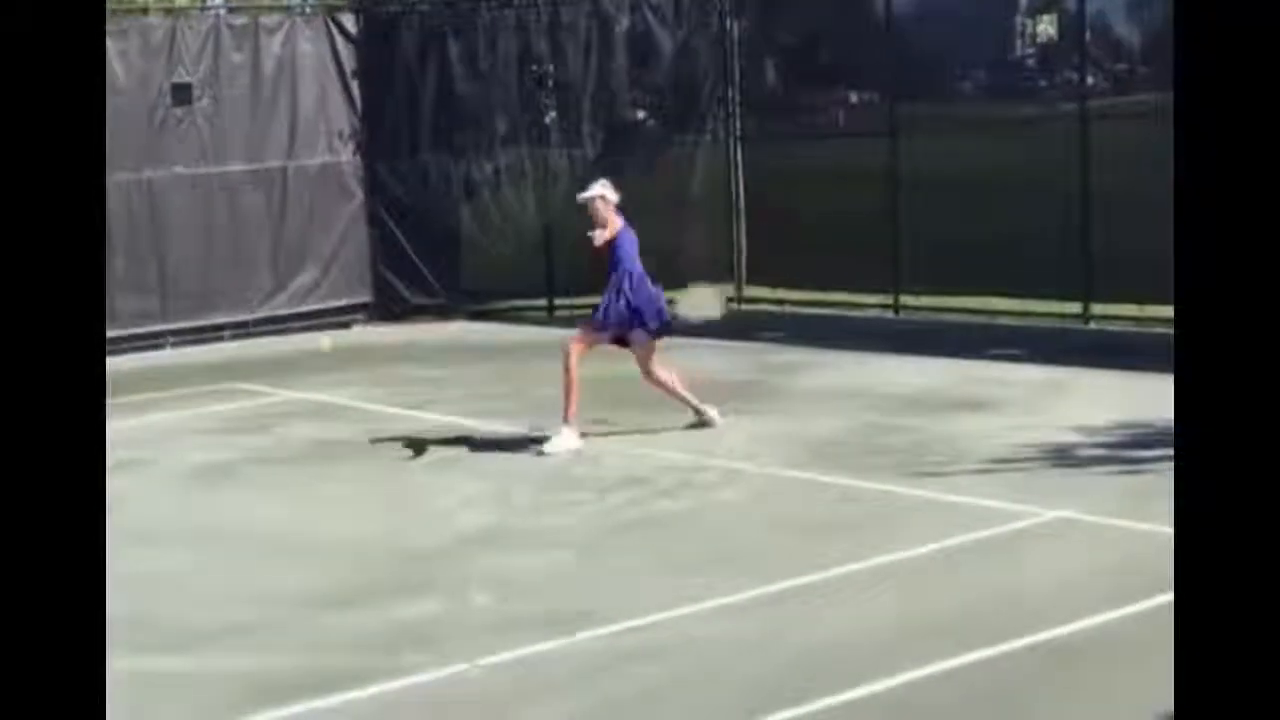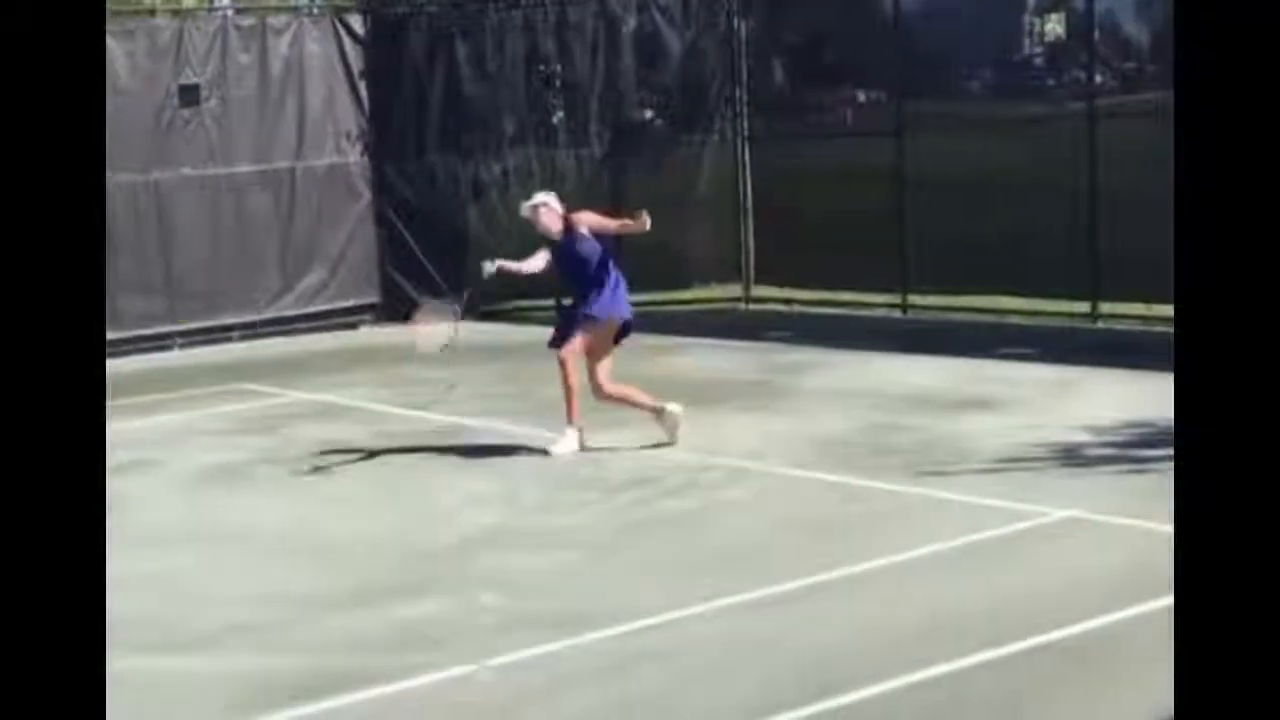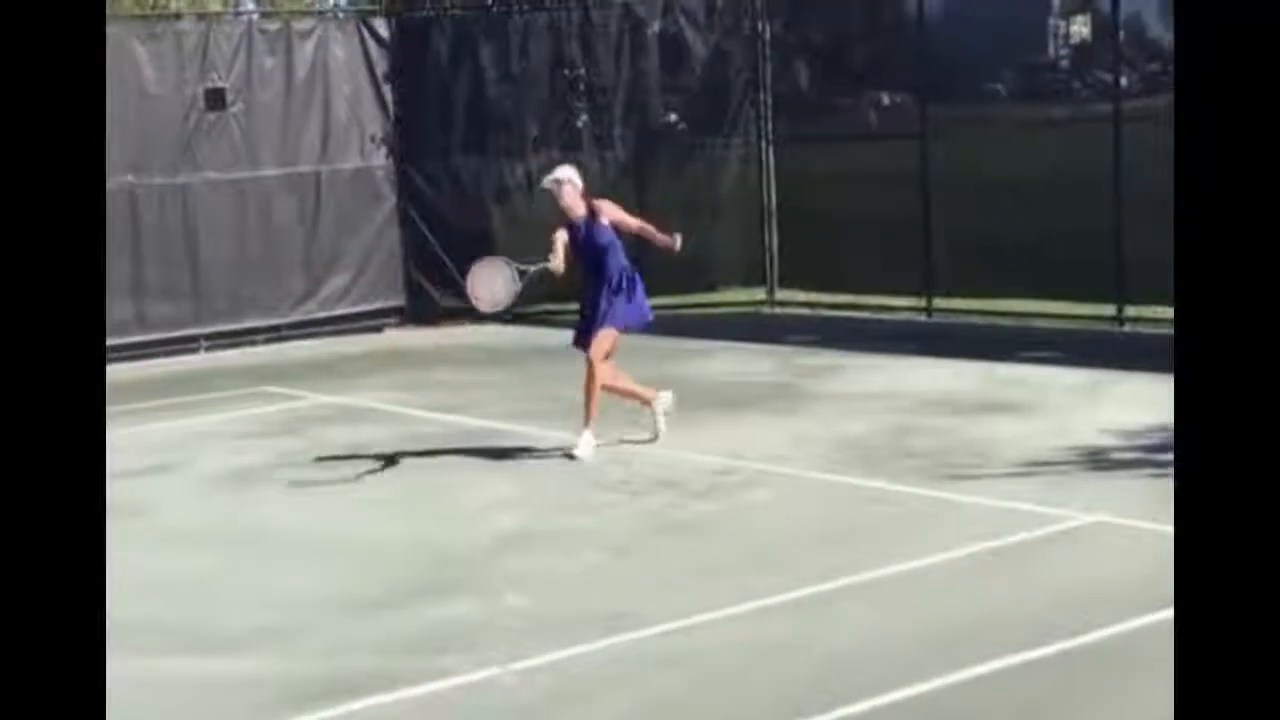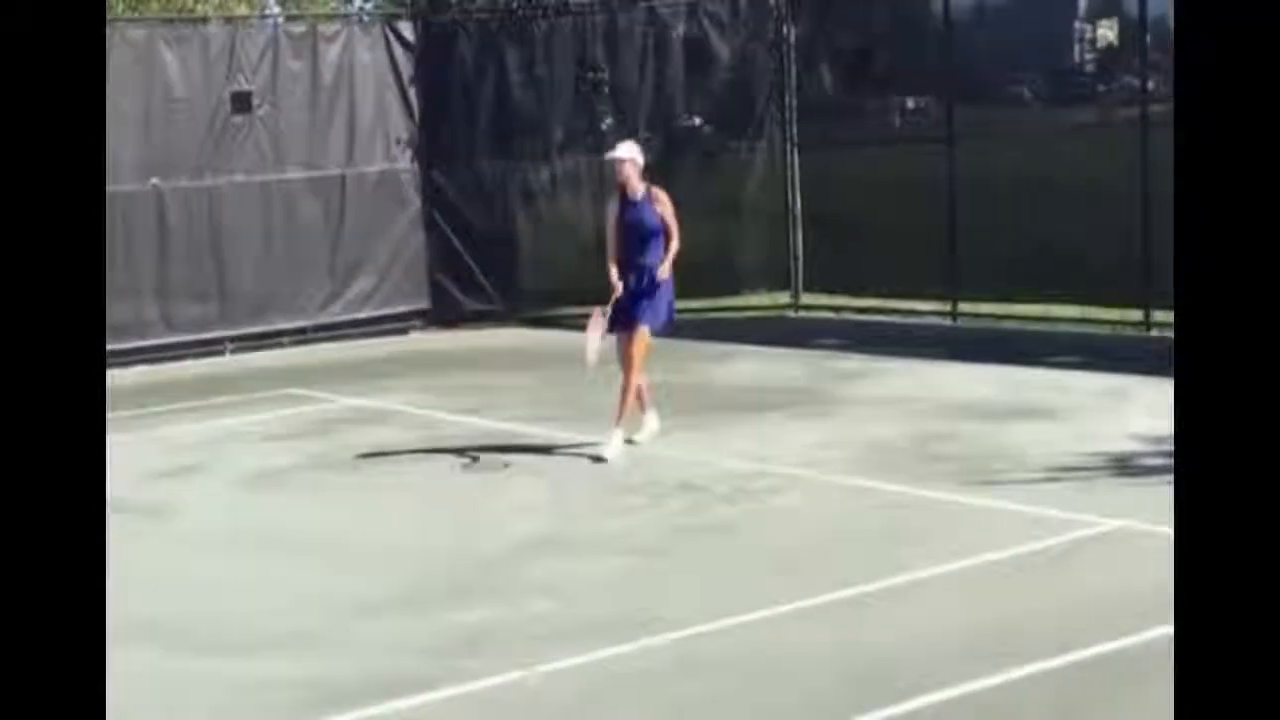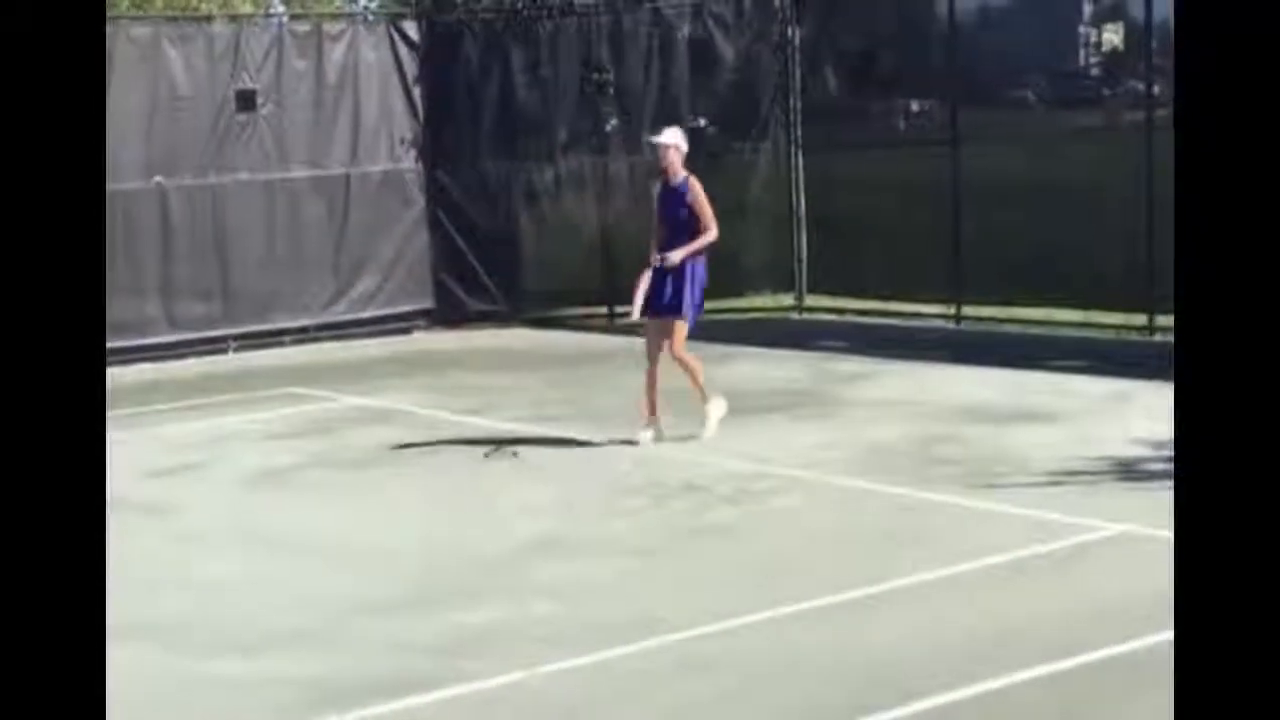
dt=0.3s
person 1, frame 1
left shoulder: (608, 217)
right shoulder: (624, 233)
left elbow: (609, 228)
left wrist: (602, 234)
left hip: (624, 293)
right hip: (642, 301)
left knee: (571, 350)
right knee: (650, 368)
left ankle: (568, 431)
right ankle: (702, 410)
person 1, frame 2
left shoulder: (579, 221)
right shoulder: (549, 251)
left elbow: (620, 226)
right elbow: (529, 267)
left wrist: (637, 225)
right wrist: (500, 265)
left hip: (607, 298)
right hip: (587, 308)
left knee: (567, 355)
right knee: (602, 388)
left ankle: (573, 432)
right ankle: (662, 410)
person 1, frame 3
left shoulder: (601, 209)
right shoulder: (563, 232)
left elbow: (640, 227)
right elbow: (559, 263)
left wrist: (667, 241)
right wrist: (554, 264)
left hip: (621, 291)
right hip: (595, 298)
left knee: (594, 357)
right knee: (601, 374)
left ankle: (587, 434)
right ankle: (655, 399)
person 1, frame 4
left shoulder: (657, 197)
right shoulder: (616, 203)
left elbow: (674, 235)
right elbow: (612, 248)
left wrist: (667, 264)
right wrist: (613, 277)
left hip: (653, 283)
right hip: (627, 283)
left knee: (634, 357)
right knee: (626, 361)
left ankle: (616, 434)
right ankle: (649, 415)
person 1, frame 5
left shoulder: (693, 186)
right shoulder: (660, 186)
left elbow: (713, 232)
left wrist: (682, 253)
right wrist: (654, 252)
left hip: (687, 270)
right hip: (664, 270)
left knee: (676, 349)
right knee: (652, 349)
left ankle: (710, 401)
right ankle: (651, 423)
